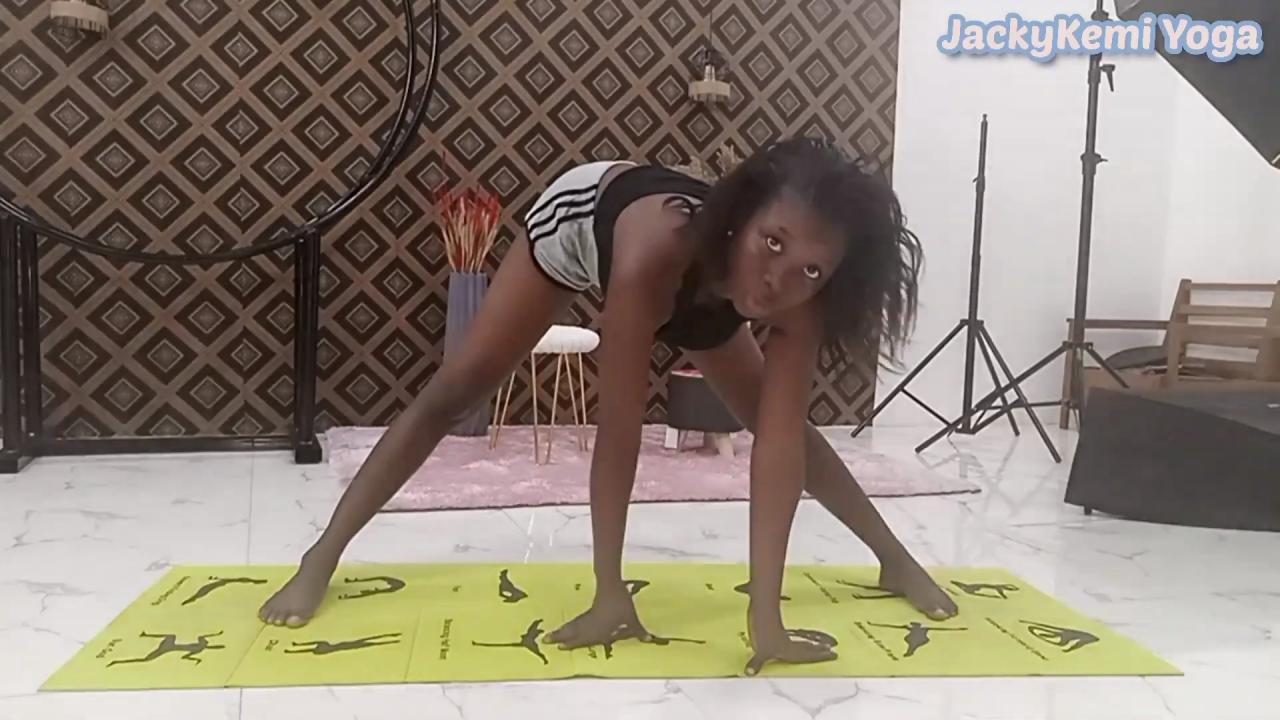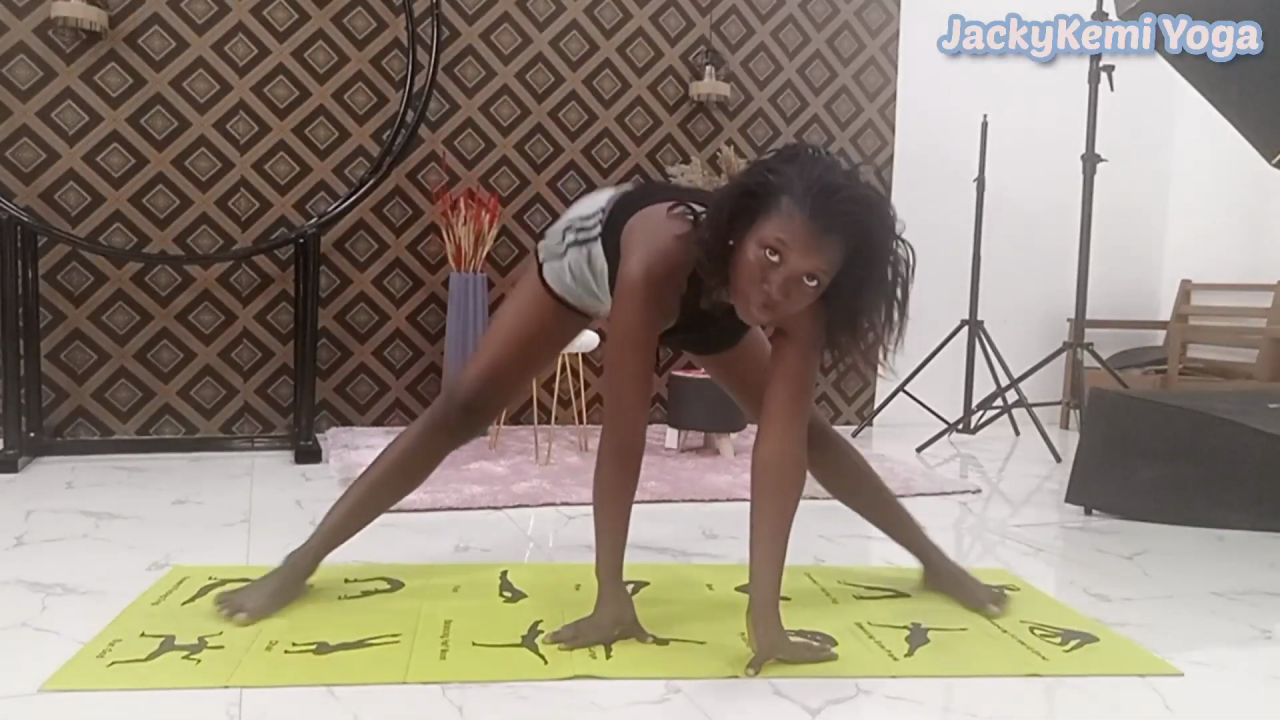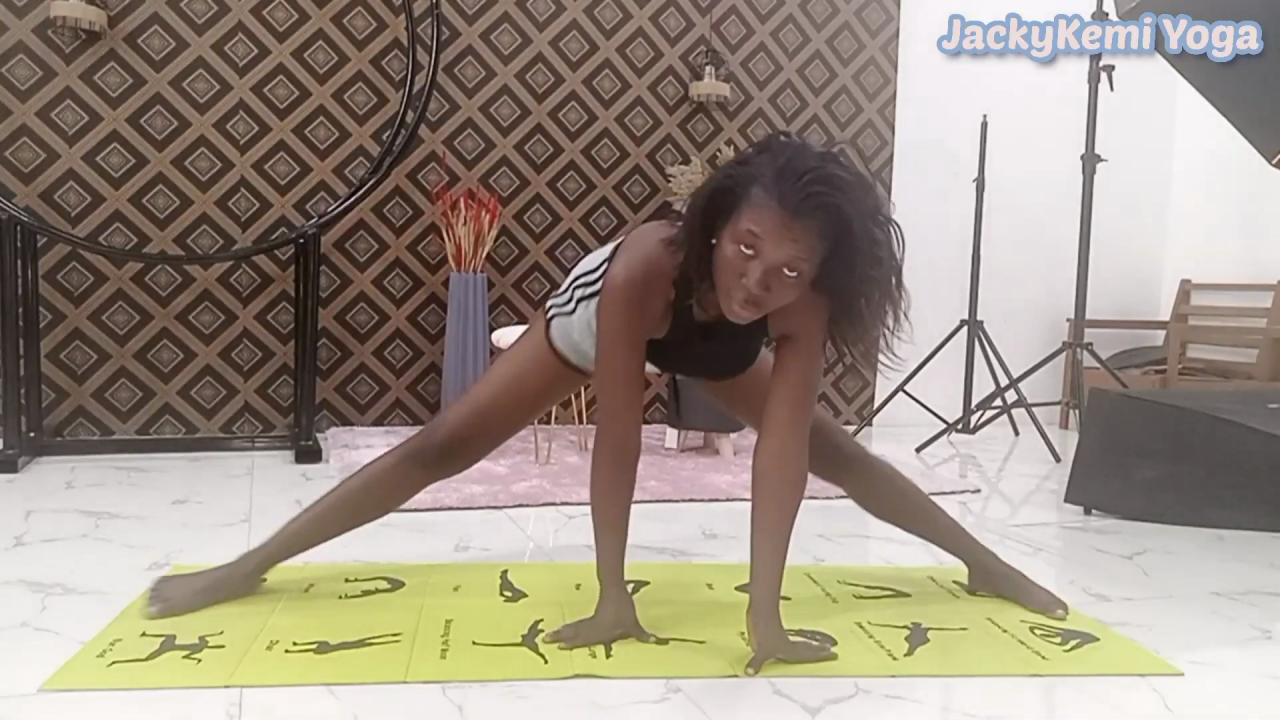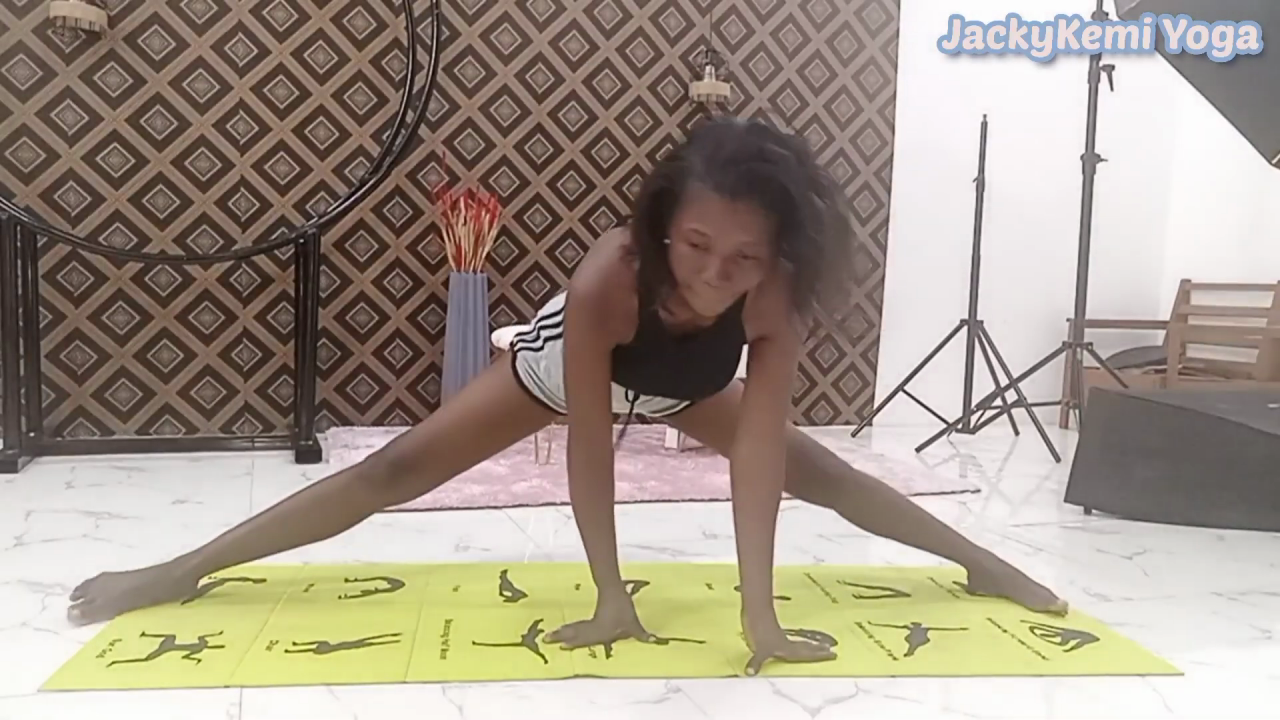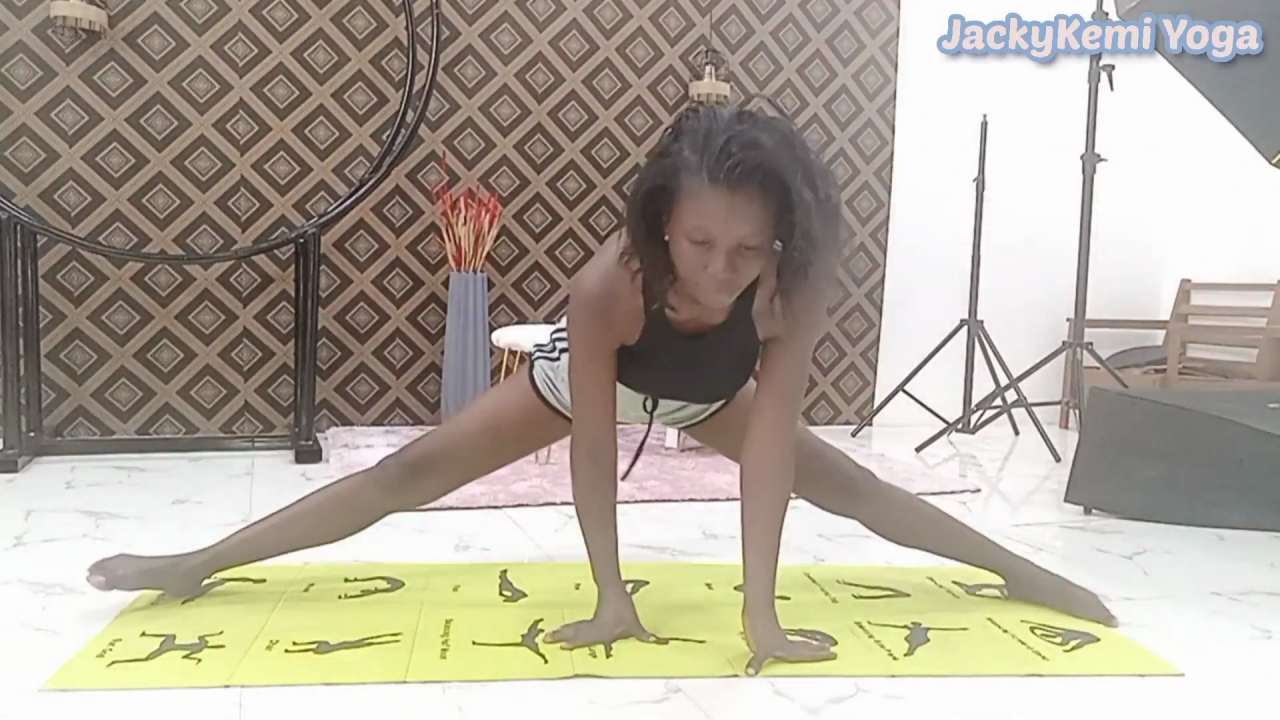
dt=0.5s
person 1, frame 1
left shoulder: (798, 297)
right shoulder: (659, 251)
left elbow: (780, 444)
right elbow: (618, 433)
left wrist: (766, 614)
right wrist: (609, 595)
right hip: (584, 213)
left knee: (782, 419)
right knee: (453, 393)
left ankle: (897, 561)
right ankle: (320, 559)
person 1, frame 2
left shoulder: (802, 307)
right shoulder: (663, 254)
left elbow: (780, 449)
right elbow: (623, 439)
left wrist: (764, 615)
right wrist: (611, 598)
left hip: (707, 308)
right hip: (591, 246)
left knee: (810, 431)
right knee: (461, 410)
left ankle: (935, 562)
right ankle: (299, 564)
person 1, frame 3
left shoulder: (805, 305)
right shoulder: (644, 268)
left elbow: (781, 455)
right elbow: (617, 445)
left wrist: (766, 617)
right wrist: (611, 599)
left hip: (715, 350)
right hip: (591, 317)
left knee: (835, 452)
right knee: (441, 448)
left ankle: (986, 565)
right ankle: (245, 568)
person 1, frame 4
left shoulder: (784, 298)
right shoulder: (606, 283)
left elbow: (760, 451)
right elbow: (590, 454)
left wrist: (758, 616)
right wrist: (609, 598)
left hip: (689, 389)
right hip: (563, 363)
left knee: (826, 474)
right knee: (398, 470)
left ankle: (984, 565)
right ankle: (182, 569)
person 1, frame 5
left shoulder: (795, 293)
right shoulder: (608, 286)
left elbow: (768, 455)
right elbow: (594, 454)
left wrist: (760, 616)
right wrist: (610, 599)
left hip: (707, 394)
right hip: (586, 379)
left knee: (852, 487)
right knee: (412, 473)
left ankle: (1024, 574)
right ankle: (195, 565)
